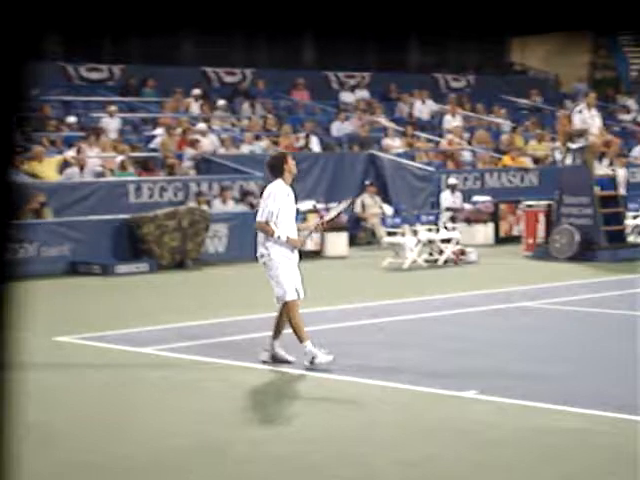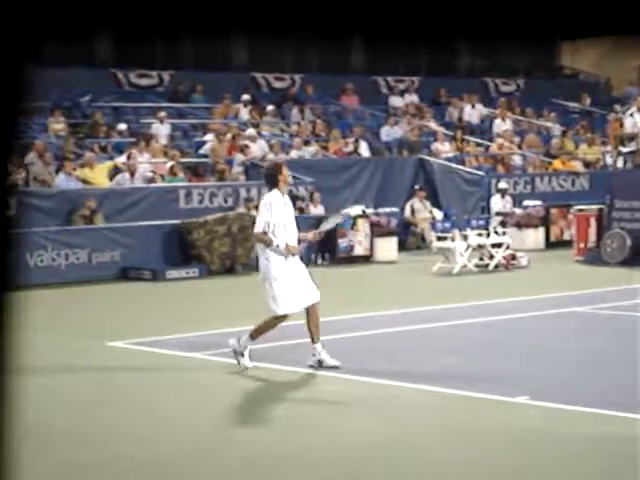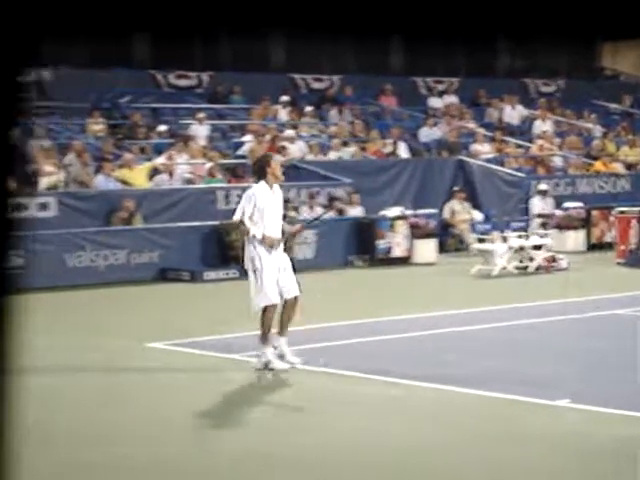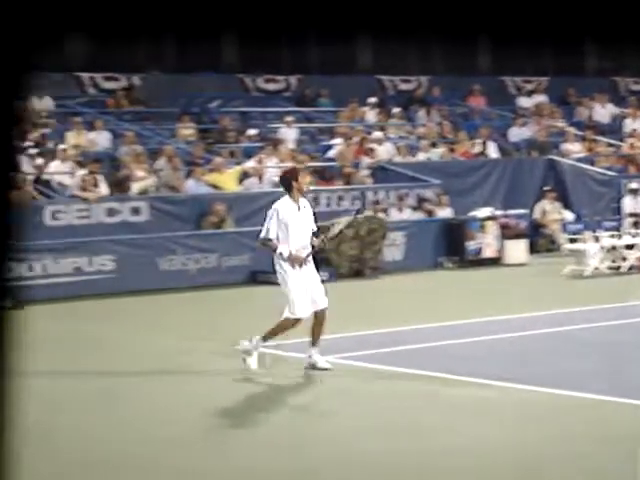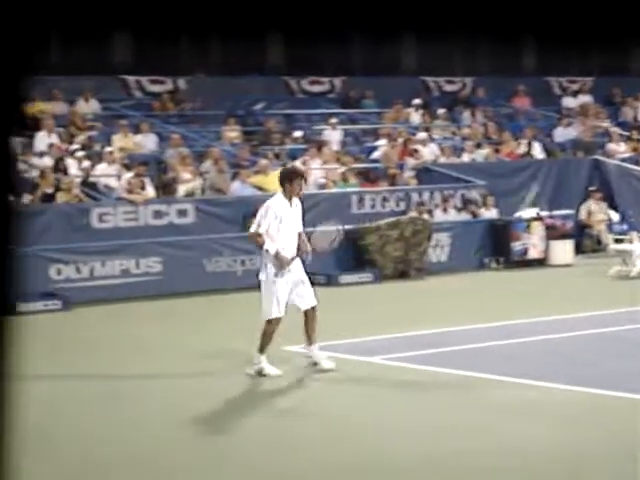
dt=0.3s
person 1, frame 1
left shoulder: (288, 191)
right shoulder: (274, 191)
right elbow: (261, 225)
right wrist: (287, 239)
left hip: (287, 255)
right hip: (275, 255)
left knee: (288, 302)
right knee: (291, 302)
left ankle: (273, 348)
right ankle: (310, 351)
person 1, frame 2
left shoulder: (285, 200)
right shoulder: (270, 201)
right elbow: (259, 234)
left wrist: (305, 236)
right wrist: (285, 246)
left hip: (292, 263)
right hip: (276, 266)
left knee: (312, 305)
right knee: (283, 314)
left ankle: (318, 354)
right ankle: (241, 344)
person 1, frame 3
left shoulder: (277, 192)
right shoulder: (255, 193)
right elbow: (238, 223)
left wrist: (289, 229)
right wrist: (262, 237)
left hip: (278, 254)
right hip: (261, 256)
left knee: (292, 298)
right knee: (271, 304)
left ankle: (280, 345)
right ankle: (266, 354)
person 1, frame 4
left shoulder: (305, 205)
right shoulder: (278, 209)
right elbow: (266, 240)
left wrist: (315, 242)
right wrist: (289, 255)
left hip: (307, 266)
right hip: (289, 269)
left knee: (320, 311)
right knee: (295, 317)
left ankle: (314, 355)
right ankle: (254, 345)
person 1, frame 5
left shoulder: (297, 204)
right shoulder: (271, 206)
right elbow: (254, 235)
left wrist: (304, 243)
right wrist: (276, 254)
left hip: (294, 266)
right hip: (276, 270)
left knee: (311, 309)
right knee: (274, 318)
left ankle: (313, 353)
right ankle: (260, 362)
